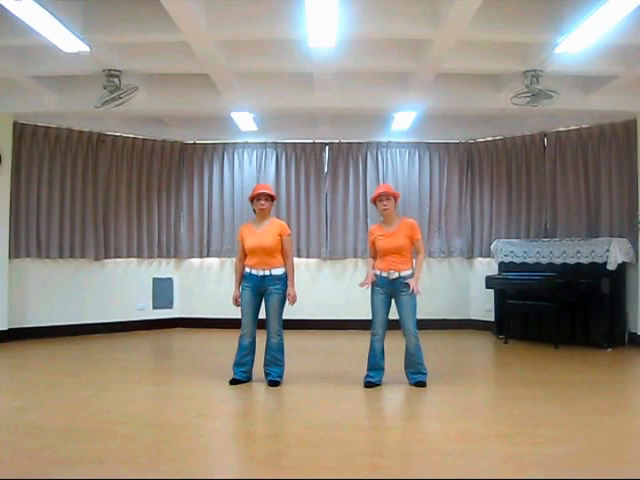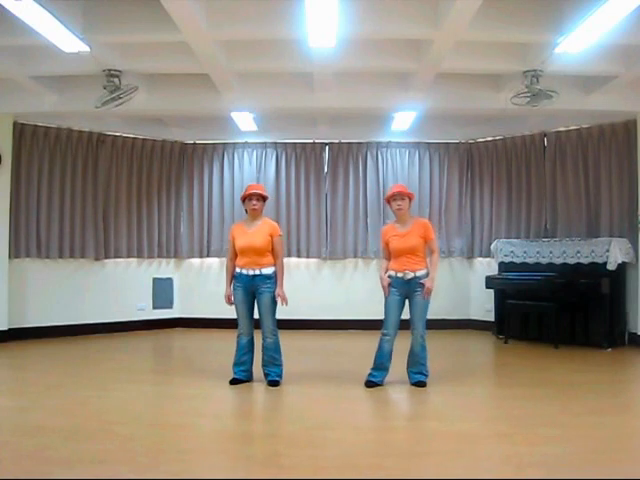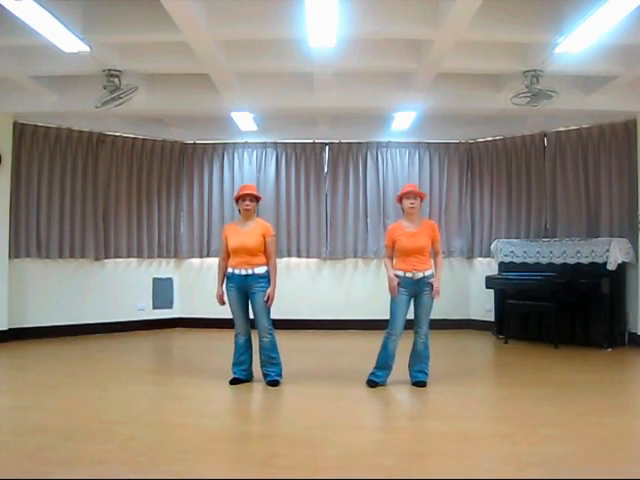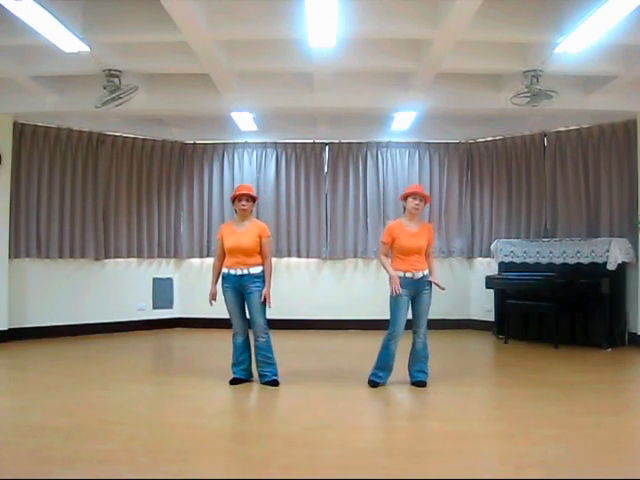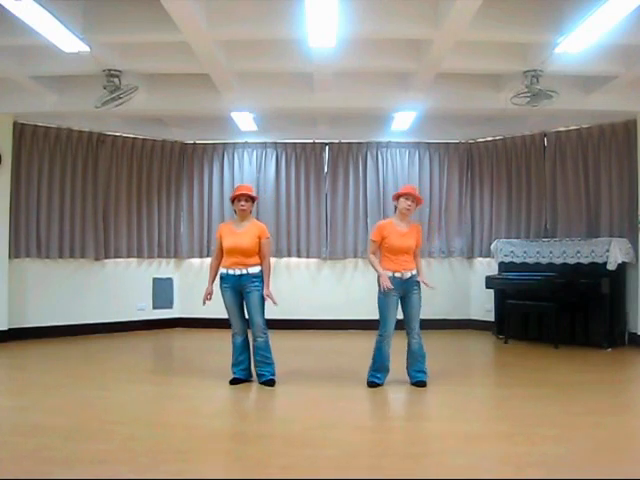
dt=0.3s
person 1, frame 1
left shoulder: (409, 225)
right shoulder: (374, 230)
left elbow: (420, 253)
left wrist: (416, 277)
right wrist: (370, 273)
left hip: (404, 281)
right hip: (381, 282)
left knee: (410, 330)
right knee: (377, 331)
left ankle: (417, 374)
right ankle: (374, 375)
person 1, frame 2
left shoulder: (423, 225)
right shoulder: (387, 231)
left elbow: (434, 252)
left wrist: (431, 277)
right wrist: (383, 274)
left hip: (418, 281)
right hip: (395, 282)
left knee: (418, 331)
right knee: (388, 331)
left ankle: (418, 374)
right ankle: (377, 375)
person 1, frame 3
left shoulder: (431, 226)
right shoulder: (394, 229)
left elbow: (438, 254)
right elbow: (388, 257)
left wrist: (437, 277)
right wrist: (390, 275)
left hip: (425, 281)
right hip: (403, 282)
left knee: (422, 331)
right knee: (395, 330)
left ankle: (419, 374)
right ankle: (379, 374)
person 1, frame 4
left shoulder: (428, 228)
right shoulder: (393, 227)
right elbow: (383, 255)
left wrist: (433, 275)
right wrist: (392, 274)
left hip: (423, 282)
right hip: (402, 282)
left knee: (420, 331)
right knee: (396, 330)
left ankle: (418, 374)
right ankle: (379, 374)
person 1, frame 5
left shoulder: (416, 229)
right shoulder: (382, 226)
right elbow: (372, 254)
left wrist: (421, 275)
right wrist: (381, 273)
left hip: (411, 281)
right hip: (390, 282)
left knee: (414, 330)
right knee: (386, 331)
left ankle: (417, 374)
right ankle: (377, 375)
person 2, frame 1
left shoulder: (281, 227)
right shoulder: (244, 229)
left elbow: (288, 258)
right elbow: (240, 260)
left wrist: (291, 285)
right wrist: (237, 287)
left hip: (275, 280)
right hip: (251, 280)
left knee: (274, 330)
right knee: (247, 329)
left ankle: (274, 373)
right ankle: (242, 373)
person 2, frame 2
left shoulder: (272, 227)
right shoulder: (236, 229)
left elbow: (278, 259)
right elbow: (231, 259)
left wrist: (279, 286)
right wrist: (228, 286)
left hip: (265, 279)
right hip: (241, 280)
left knee: (269, 329)
right knee: (244, 329)
left ankle: (273, 373)
right ankle: (242, 372)
person 2, frame 3
left shoulder: (264, 227)
right shoulder: (228, 229)
left elbow: (271, 259)
right elbow: (223, 259)
left wrist: (272, 286)
right wrist: (219, 286)
left hip: (258, 279)
right hip: (234, 280)
left knee: (264, 328)
right knee: (240, 329)
left ankle: (272, 373)
right ankle: (242, 372)
person 2, frame 4
left shoulder: (261, 228)
right shoulder: (224, 229)
left elbow: (267, 259)
right elbow: (219, 258)
left wrist: (267, 286)
right wrist: (213, 285)
left hip: (254, 279)
right hip: (230, 280)
left knee: (260, 328)
right knee: (238, 329)
left ankle: (268, 373)
right ankle: (241, 372)
person 2, frame 5
left shoulder: (260, 228)
right shoulder: (223, 228)
left elbow: (265, 260)
right elbow: (216, 258)
left wrist: (267, 286)
right wrist: (210, 284)
left hip: (252, 279)
right hip: (228, 280)
left knee: (259, 328)
right knee: (237, 329)
left ankle: (265, 373)
right ankle: (241, 372)
